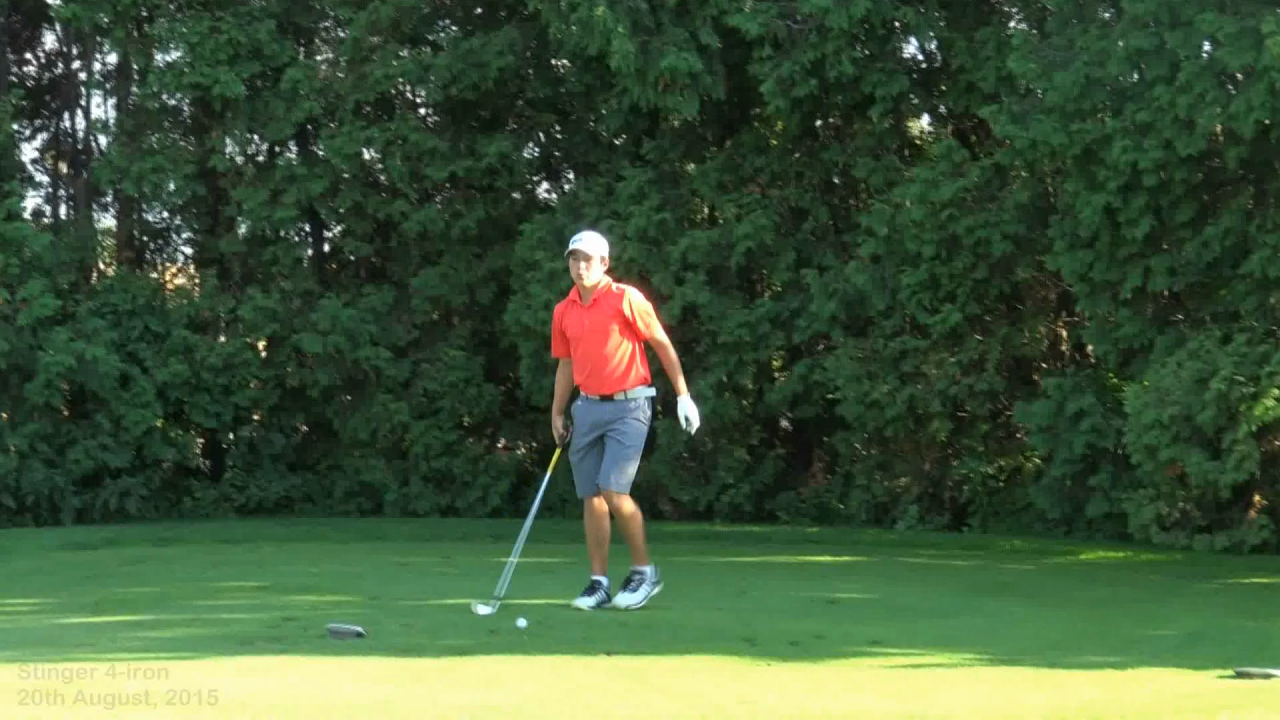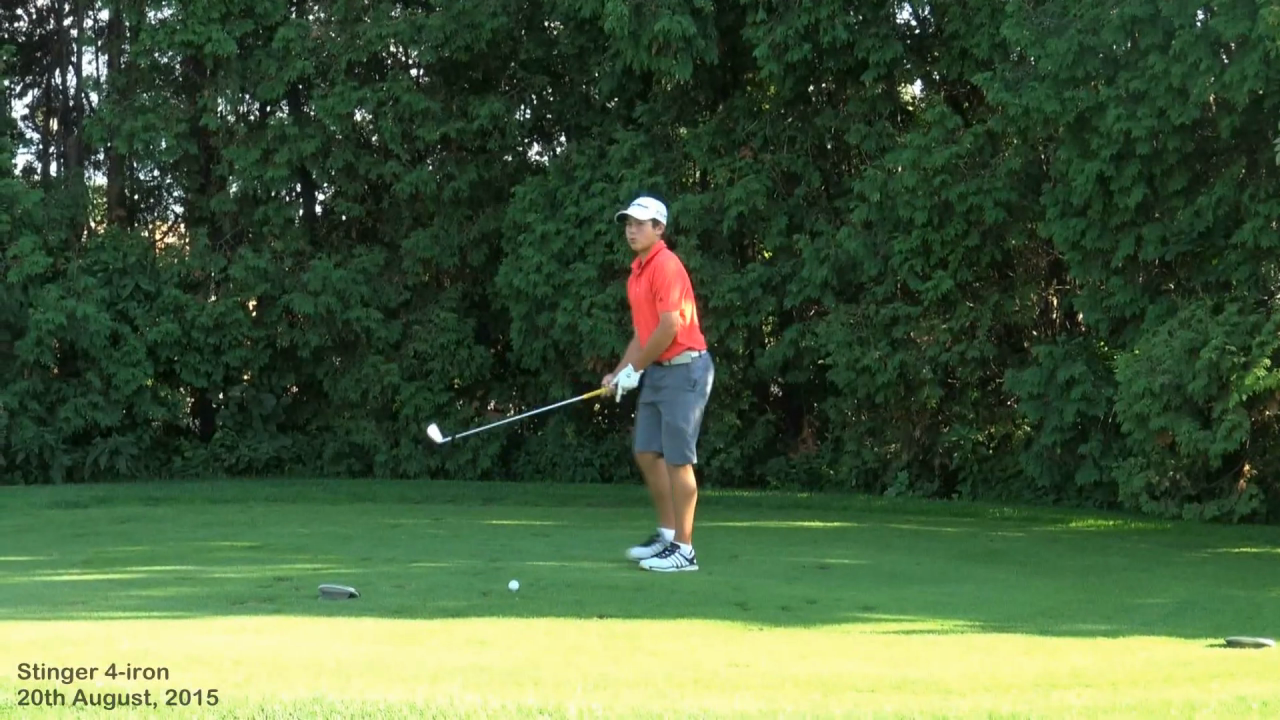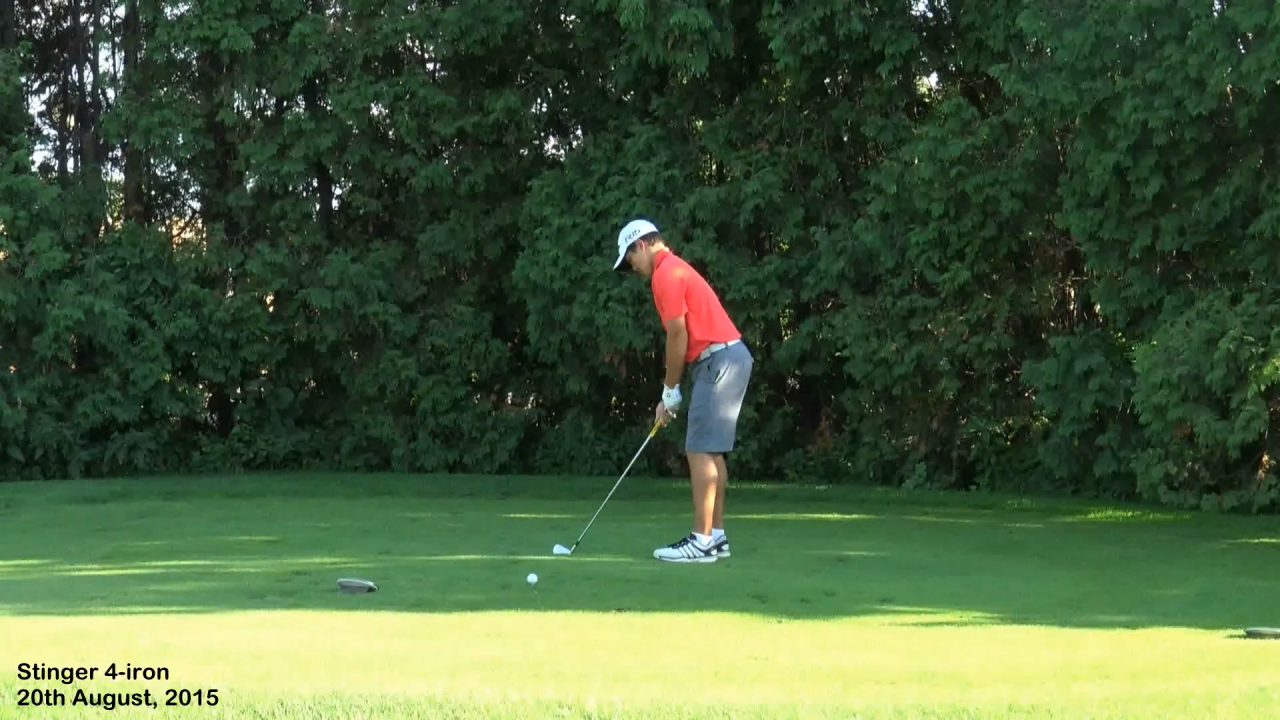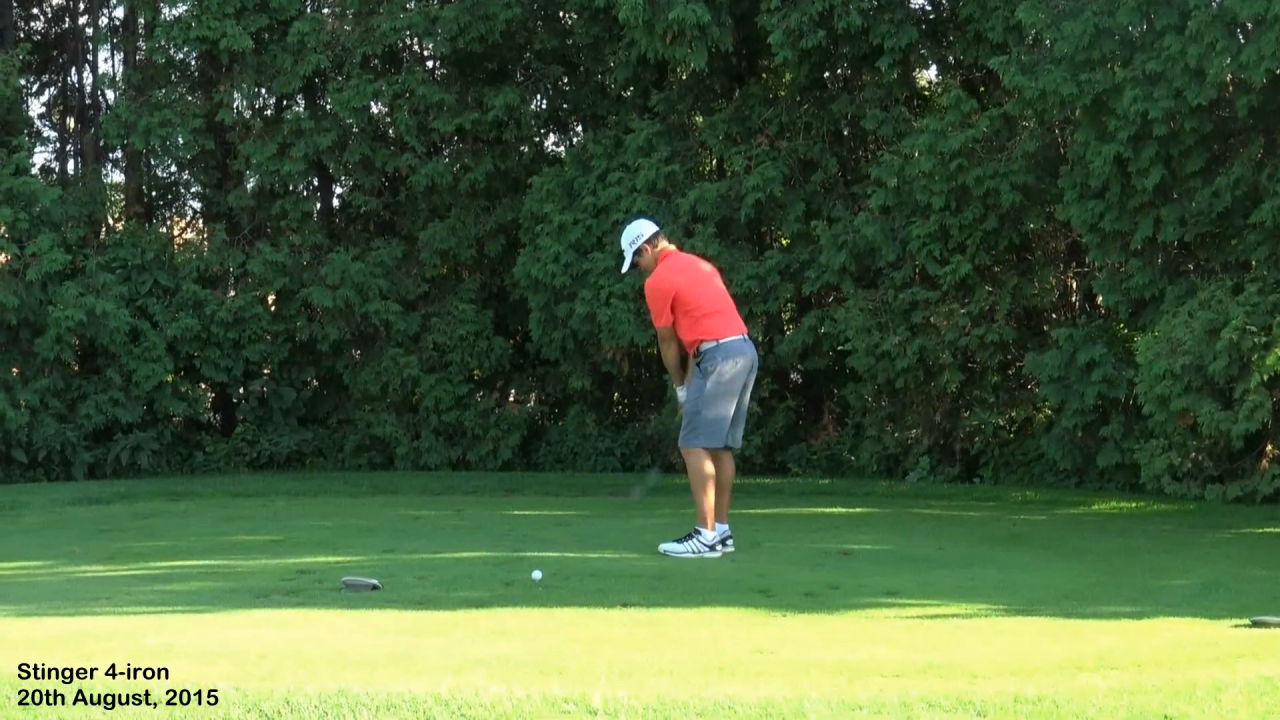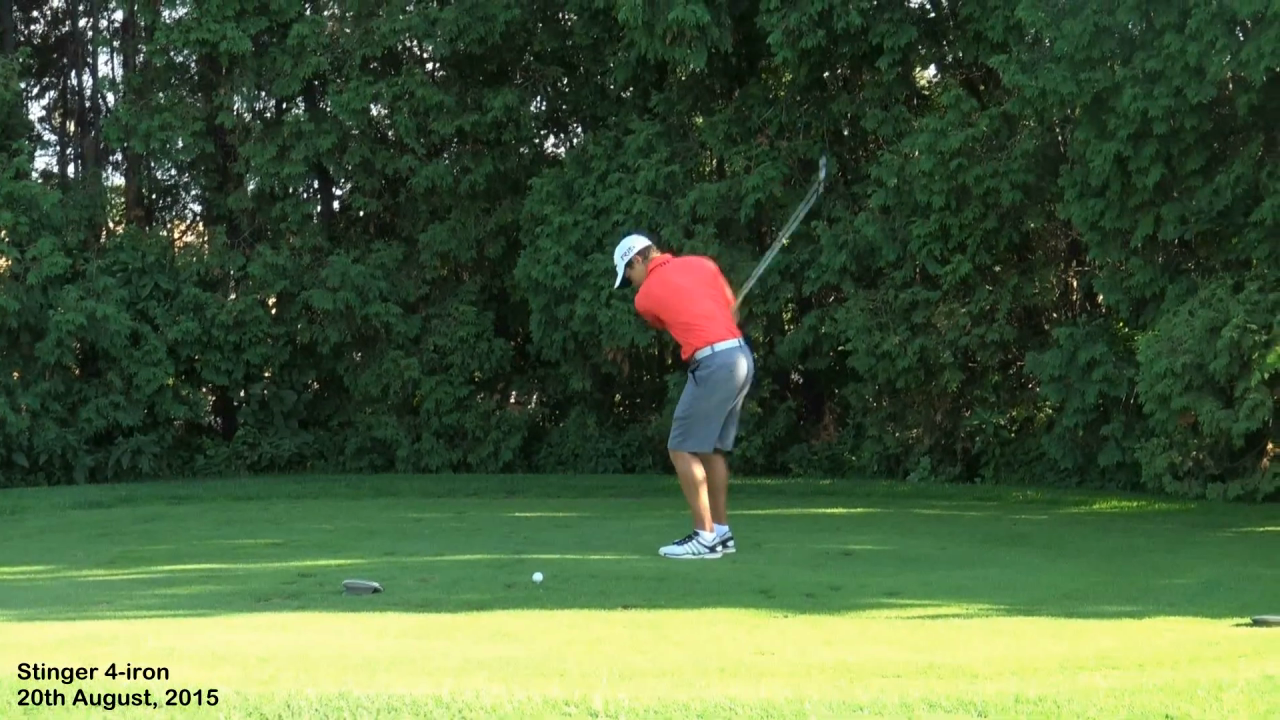
dt=0.7s
person 1, frame 1
left shoulder: (626, 298)
right shoulder: (562, 311)
left elbow: (662, 344)
left wrist: (683, 395)
right wrist: (557, 414)
left hip: (628, 406)
right hip: (587, 408)
left knee: (613, 492)
right knee: (591, 498)
left ankle: (644, 571)
right ankle: (598, 582)
person 1, frame 2
left shoulder: (665, 266)
right shoulder: (636, 273)
left elbow: (670, 328)
left wrist: (633, 369)
right wrist: (620, 372)
left hip: (685, 369)
right hip: (660, 372)
left knee: (677, 459)
right knee: (647, 454)
left ankle: (683, 549)
right ankle: (667, 533)
person 1, frame 3
left shoulder: (666, 274)
right shoulder: (674, 270)
left elbow: (678, 337)
right elbow: (686, 337)
left wrist: (670, 389)
right wrist: (669, 394)
left hip: (720, 362)
right hip: (726, 359)
left knee: (700, 451)
right knee: (711, 451)
left ankle: (701, 541)
right ankle: (715, 535)
person 1, frame 4
left shoulder: (656, 282)
right shoulder: (697, 264)
left elbow: (668, 342)
left wrist: (680, 387)
right wrist: (688, 383)
left hip: (720, 356)
right hip: (744, 351)
left knee: (695, 445)
right knee: (721, 446)
left ankle: (705, 536)
right ankle: (720, 530)
person 1, frame 5
left shoulder: (645, 296)
right shoulder: (700, 264)
left hip: (714, 363)
right hip: (740, 356)
left knee: (682, 450)
right knee: (709, 449)
left ankle: (706, 537)
right ankle: (720, 531)
